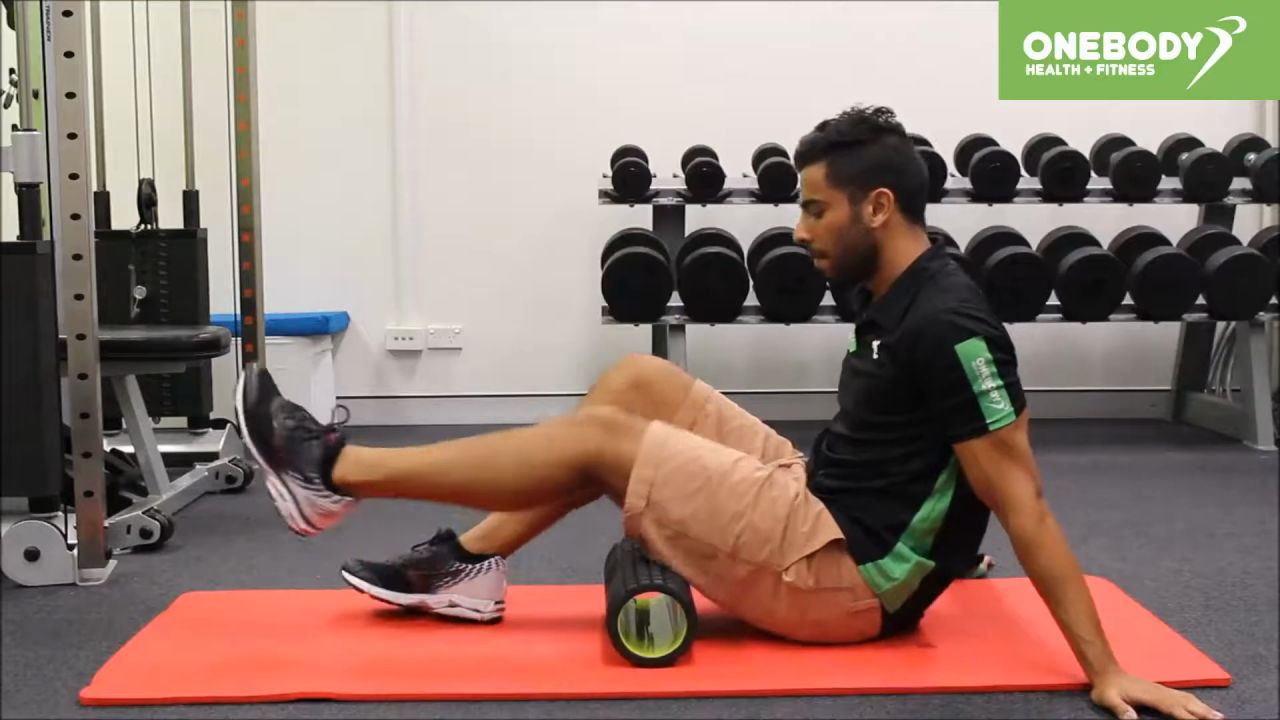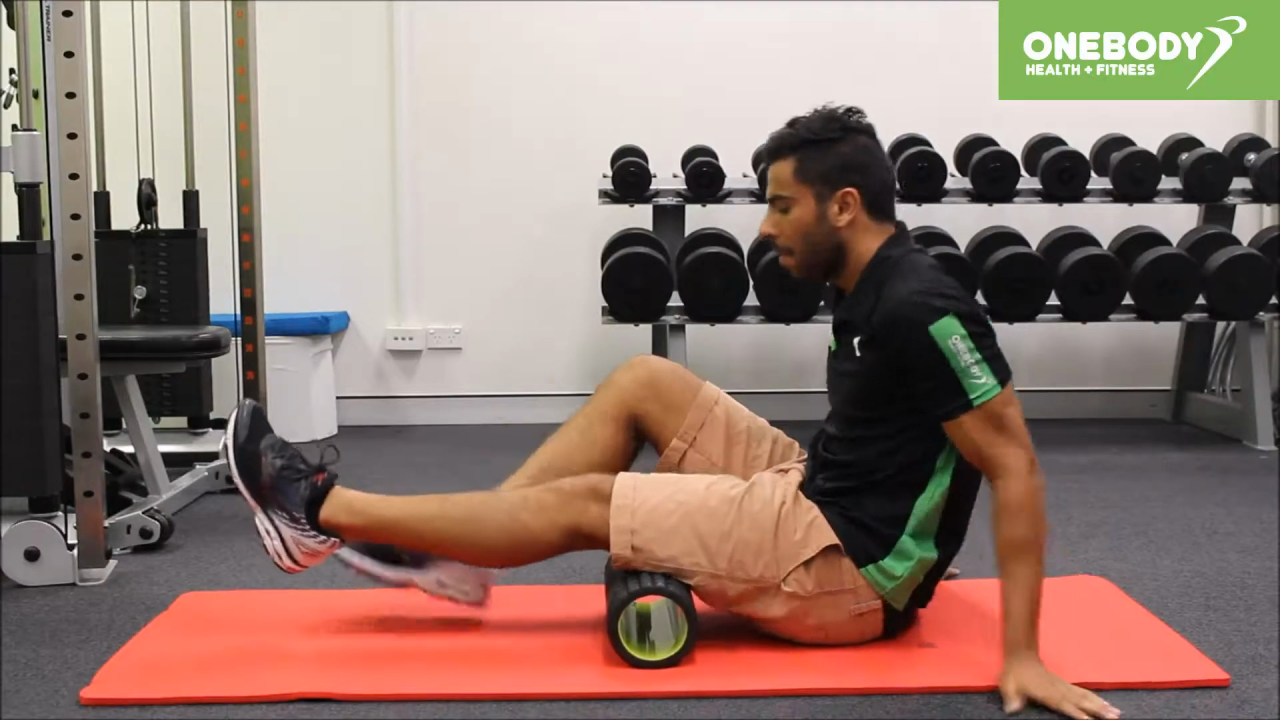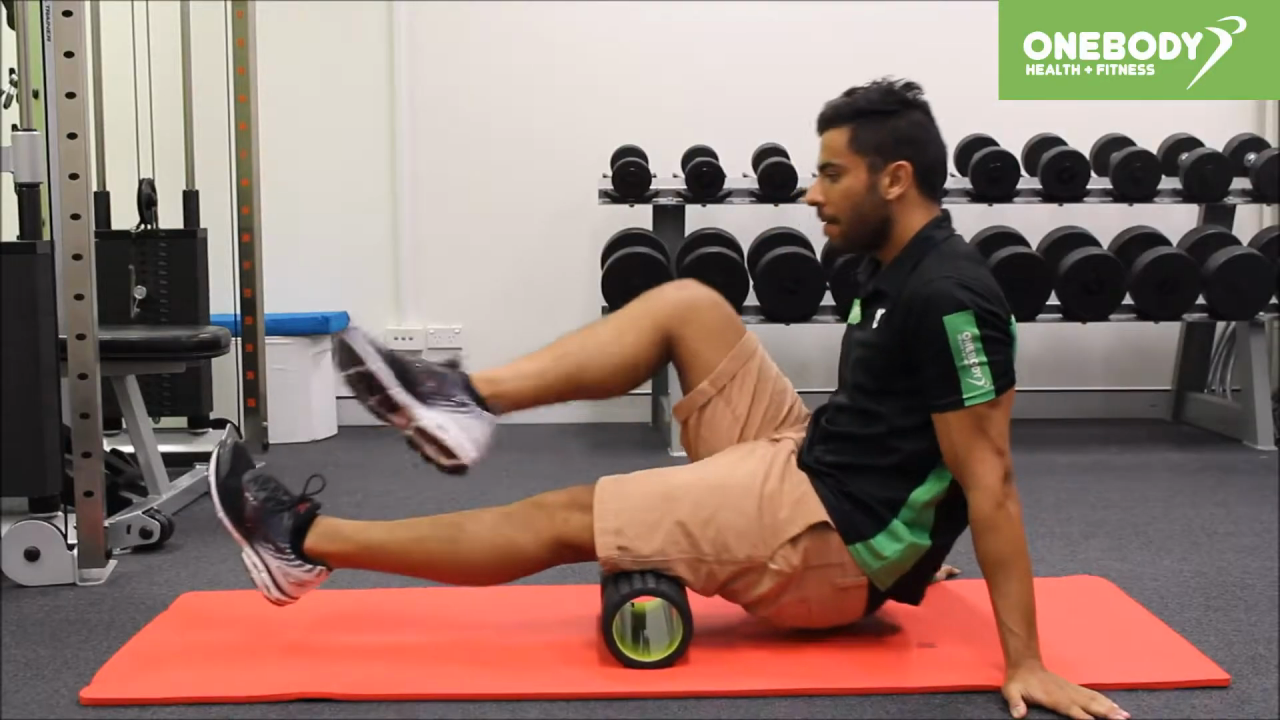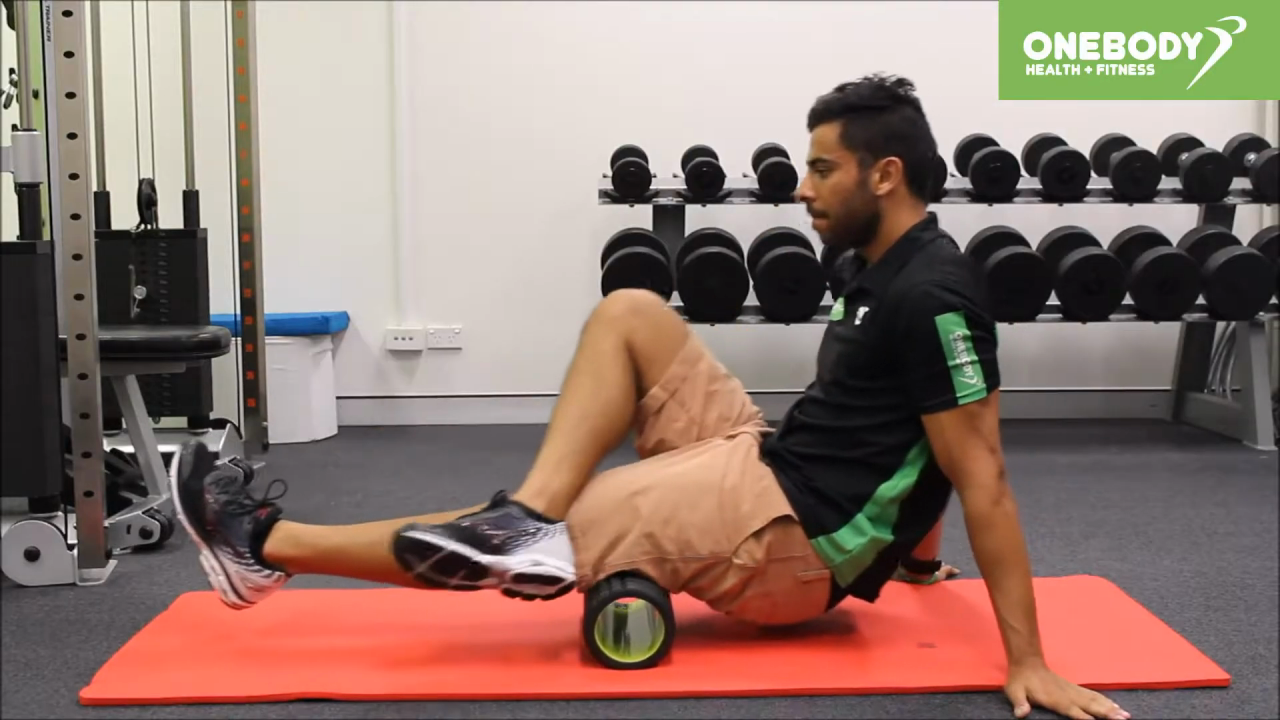
dt=0.4s
person 1, frame 1
left shoulder: (944, 325)
right shoulder: (895, 295)
left elbow: (1022, 503)
right wrist: (934, 540)
left hip: (835, 575)
right hip: (821, 508)
left knee: (598, 437)
right knee: (636, 379)
left ankle: (334, 472)
right ankle: (470, 562)
person 1, frame 2
left shoulder: (920, 310)
right shoulder: (865, 285)
left elbow: (1015, 471)
right wrist: (902, 531)
left hip: (842, 569)
right hip: (813, 498)
left knee: (576, 503)
right knee: (646, 382)
left ankle: (320, 510)
right ankle: (455, 556)
person 1, frame 3
left shoulder: (946, 297)
right shoulder: (897, 268)
left elbow: (989, 481)
right wrist: (909, 543)
left hip: (828, 543)
right hip: (810, 473)
left knee: (562, 519)
right knee: (687, 306)
left ankle: (310, 540)
right ankle: (465, 403)
person 1, frame 4
left shoulder: (929, 297)
right shoulder: (886, 270)
left elbow: (982, 480)
right elbow: (915, 444)
right wrist: (913, 552)
left hip: (786, 537)
right hip: (767, 468)
right knee: (627, 316)
left ankle: (268, 547)
right ankle: (530, 524)
